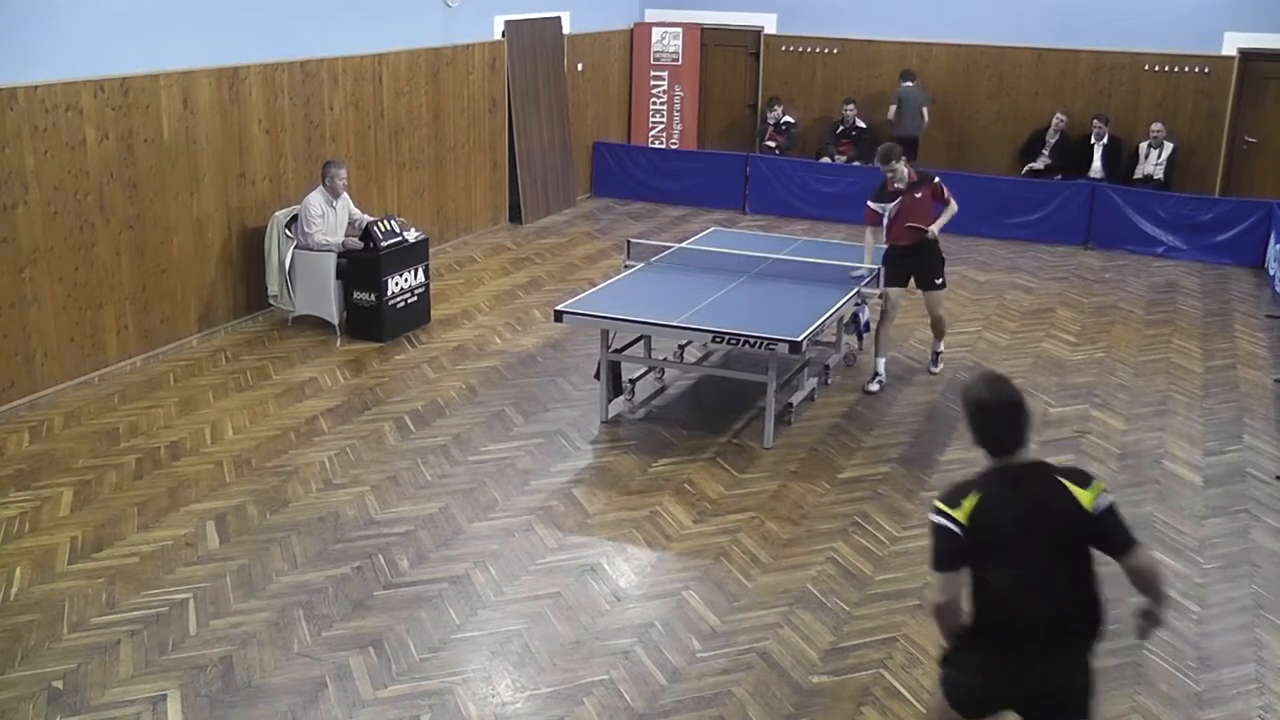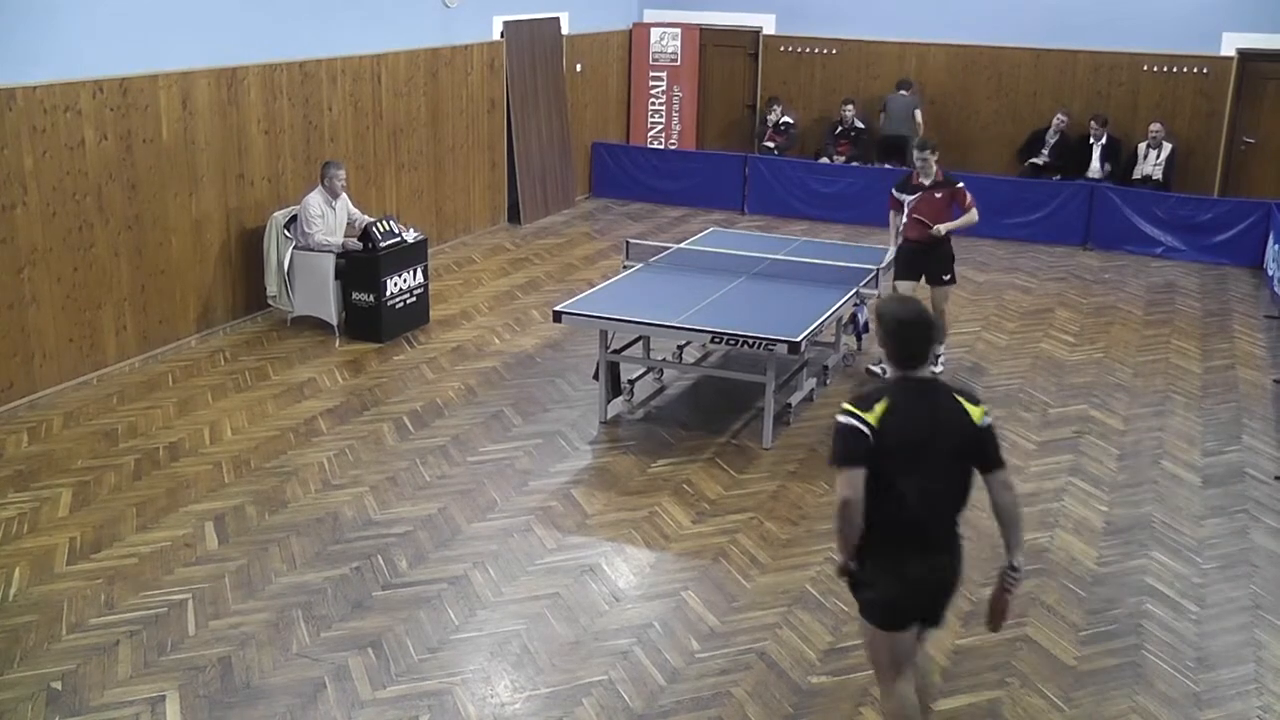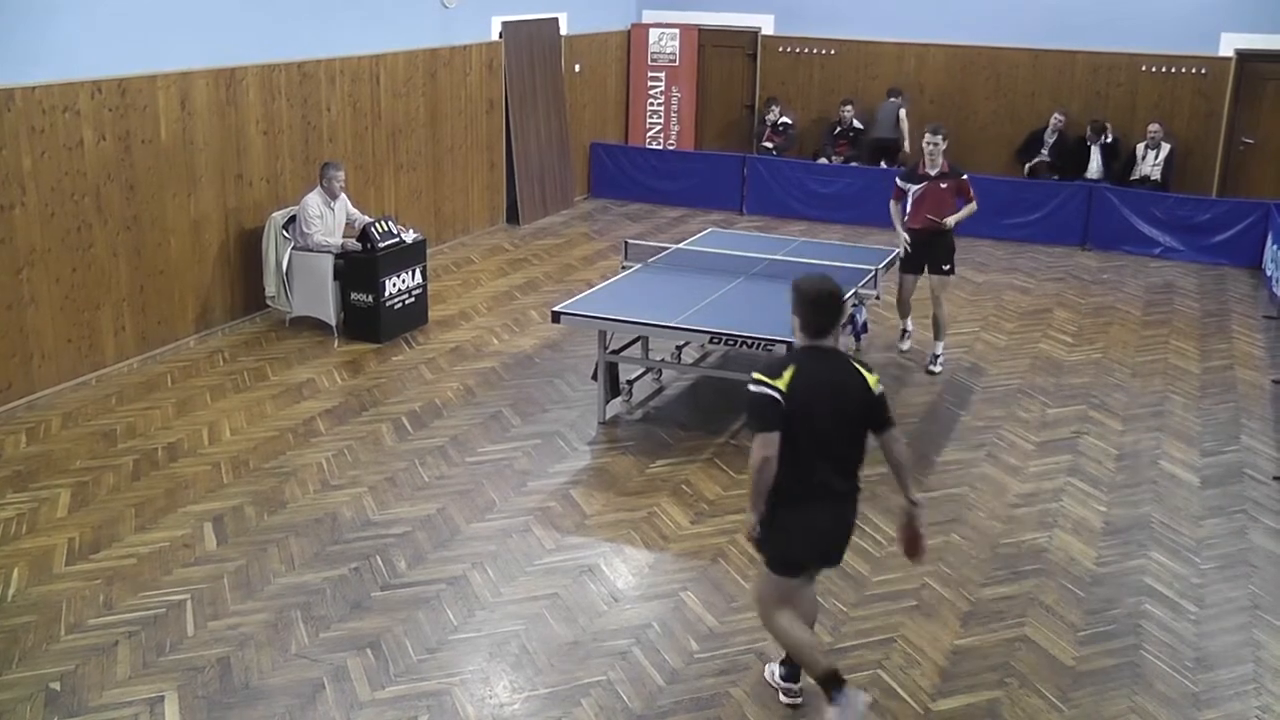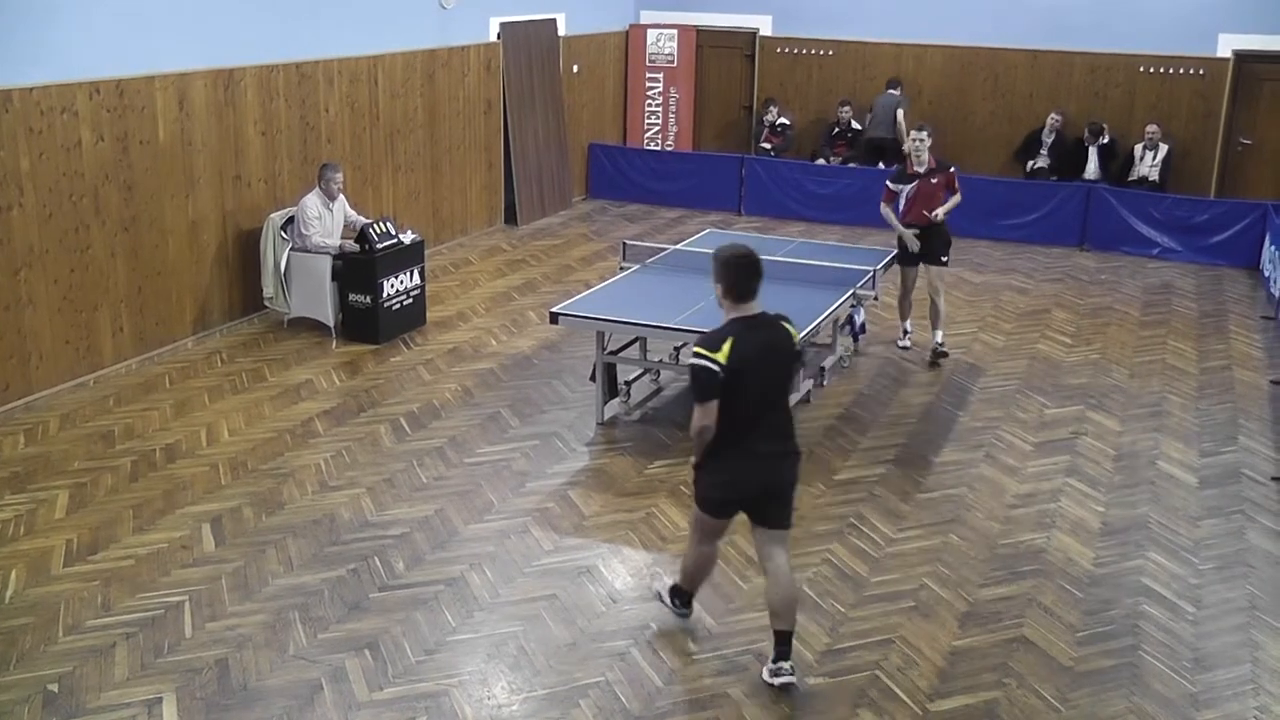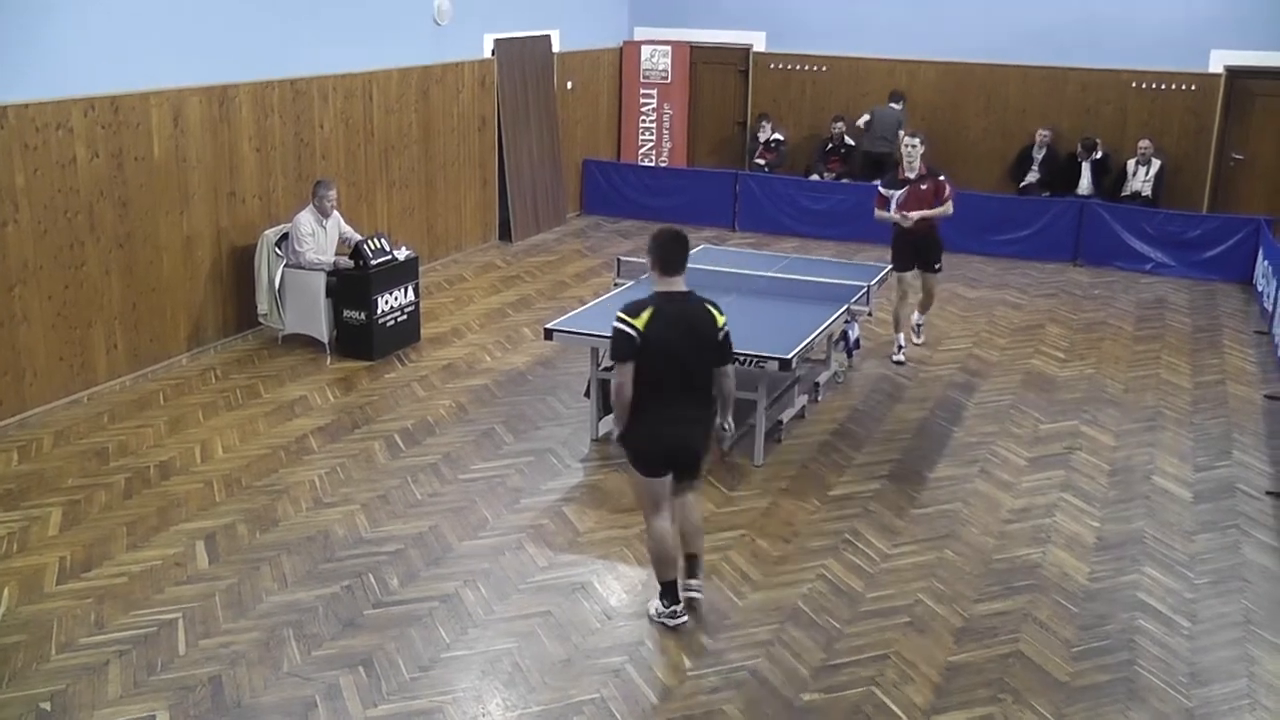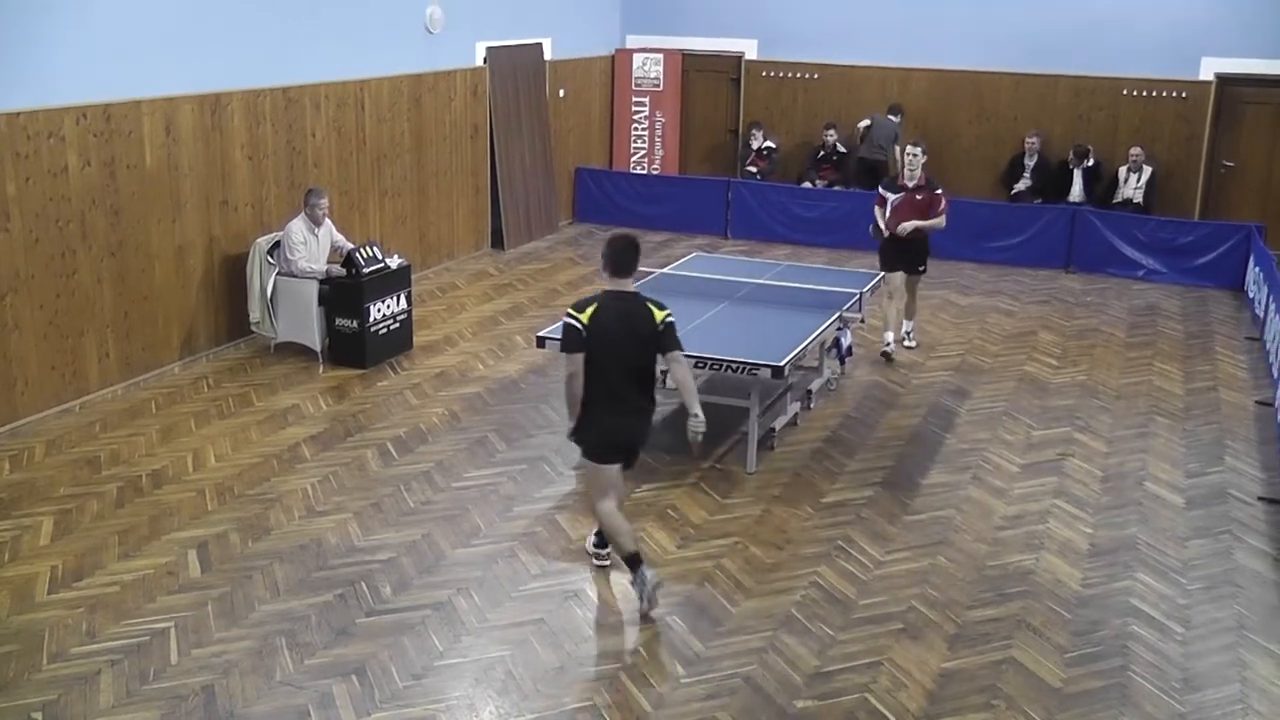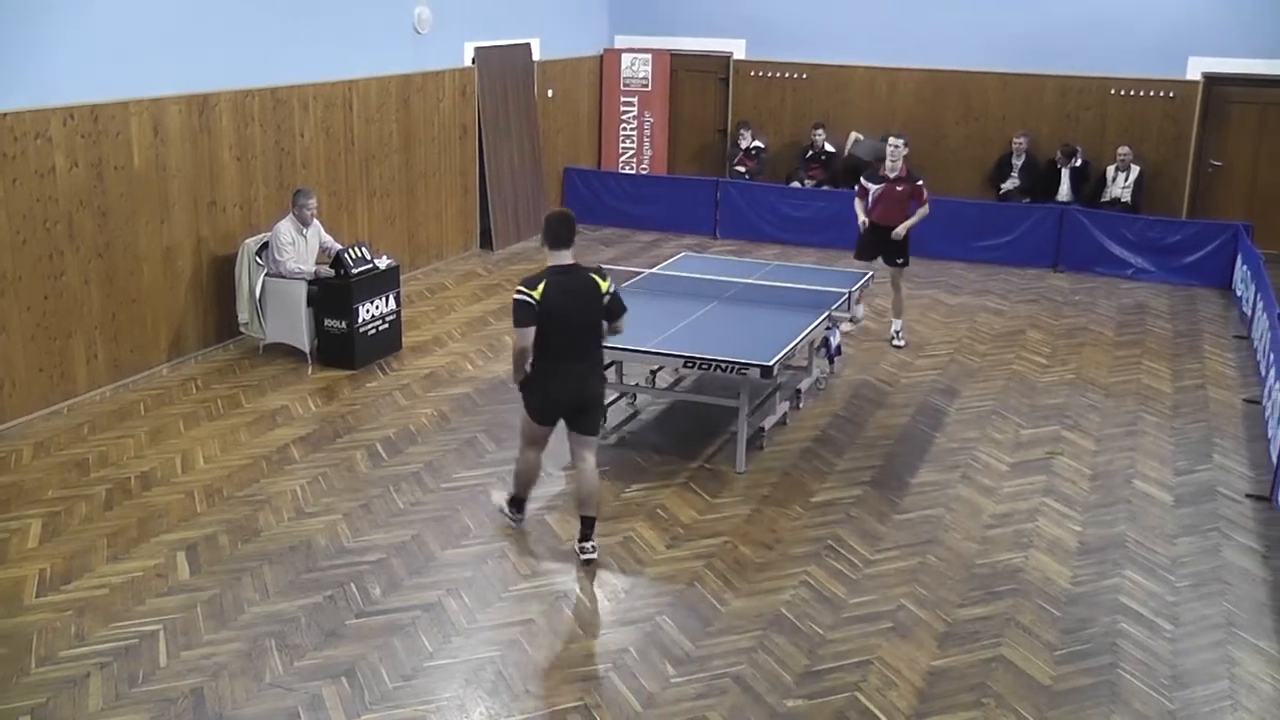
dt=0.3s
person 1, frame 1
left shoulder: (956, 506)
right shoulder: (1080, 489)
left elbow: (944, 601)
right elbow: (1139, 564)
left wrist: (958, 643)
right wrist: (1156, 603)
left hip: (990, 660)
right hip: (1063, 663)
person 1, frame 2
left shoulder: (862, 412)
right shoulder: (967, 409)
left elbow: (850, 497)
right elbow: (1001, 486)
left wrist: (846, 549)
right wrist: (1012, 554)
left hip: (887, 561)
right hip: (943, 562)
left knee: (895, 678)
right knee: (905, 649)
person 1, frame 3
left shoulder: (771, 379)
right shoulder: (862, 377)
left elbow: (764, 457)
right elbow: (893, 443)
left wrist: (755, 512)
right wrist: (908, 495)
left hip: (794, 513)
right hip: (841, 512)
left knee: (775, 608)
right knee: (799, 590)
right ankle: (790, 676)
person 1, frame 4
left shoulder: (712, 349)
right shoulder: (785, 331)
left elbow: (704, 424)
left wrist: (697, 456)
left hip: (725, 468)
right hip: (780, 463)
left knee: (704, 537)
right knee: (776, 554)
left ankle: (680, 597)
right ankle: (782, 661)
person 1, frame 5
left shoulder: (633, 317)
right shoulder: (712, 314)
left elbow: (622, 385)
right elbow: (725, 376)
left wrist: (621, 425)
right wrist: (725, 416)
left hip: (650, 430)
right hip: (697, 427)
left knee: (657, 512)
right knee: (684, 495)
left ankle: (670, 602)
right ankle: (693, 579)
person 1, frame 6
left shoulder: (580, 313)
right shoulder: (656, 312)
left elbow: (572, 374)
right elbow: (678, 364)
left wrist: (574, 418)
right wrist: (695, 413)
left hip: (599, 420)
right hip: (638, 418)
left knee: (604, 503)
right knee: (614, 485)
left ankle: (640, 571)
right ankle: (602, 546)
person 1, frame 7
left shoulder: (530, 288)
right shoulder: (599, 281)
left elbow: (523, 344)
right elbow: (617, 327)
left wrist: (519, 374)
left hip: (546, 385)
right hip: (589, 385)
left knee: (531, 448)
right knee: (585, 458)
left ankle: (516, 508)
right ankle: (586, 539)
person 2, frame 1
left shoulder: (928, 181)
right shoulder: (880, 194)
left elbow: (952, 206)
right elbow: (871, 230)
left wrist: (937, 225)
left hip: (927, 250)
right hip: (897, 253)
left knee: (936, 313)
right knee: (887, 312)
left ankle: (937, 347)
right ankle: (879, 372)
person 2, frame 2
left shoulder: (952, 185)
right shoulder: (903, 184)
left elbow: (973, 216)
right elbow: (894, 213)
left wrist: (946, 227)
right wrist: (894, 243)
left hip: (938, 250)
right hip: (909, 247)
left knee: (939, 308)
left ankle: (938, 353)
right ankle: (886, 362)
person 2, frame 3
left shoulder: (956, 176)
right shoulder: (908, 175)
left elbow: (972, 205)
right elbow: (895, 203)
left wrist: (954, 218)
right wrist: (900, 231)
left hip: (941, 239)
right hip: (913, 238)
left knee: (937, 299)
right knee: (904, 295)
left ankle: (938, 352)
right ankle: (906, 328)
person 2, frame 4
left shoulder: (944, 170)
right shoulder: (898, 175)
left elbow: (957, 196)
right elbow: (885, 208)
left wrist: (943, 209)
right wrist: (902, 231)
left hip: (936, 232)
right hip: (910, 234)
left knee: (935, 289)
right knee: (907, 287)
left ankle: (938, 342)
right ankle: (905, 329)
person 2, frame 5
left shoulder: (934, 177)
right shoulder: (890, 181)
left elbow: (948, 208)
right elbow: (878, 212)
left wrist: (921, 213)
right wrist: (896, 218)
left hip: (928, 238)
right hip: (903, 238)
left knee: (930, 292)
right knee: (902, 294)
left ankle: (917, 321)
right ankle: (899, 343)
person 2, frame 6
left shoulder: (932, 189)
right shoulder: (889, 184)
left elbow: (941, 222)
right elbow: (878, 207)
left wrist: (915, 224)
right wrist: (881, 224)
left hip: (916, 244)
right hip: (892, 242)
left knee: (911, 291)
right knee: (891, 292)
left ankle: (907, 330)
right ankle: (889, 342)
person 2, frame 7
left shoulder: (912, 180)
right shoulder: (871, 175)
left elbow: (925, 209)
right elbow: (859, 199)
left wrist: (906, 225)
right wrist: (861, 216)
left hip: (896, 235)
right hip: (872, 231)
left knee: (896, 284)
left ankle: (897, 329)
right ankle: (857, 314)
